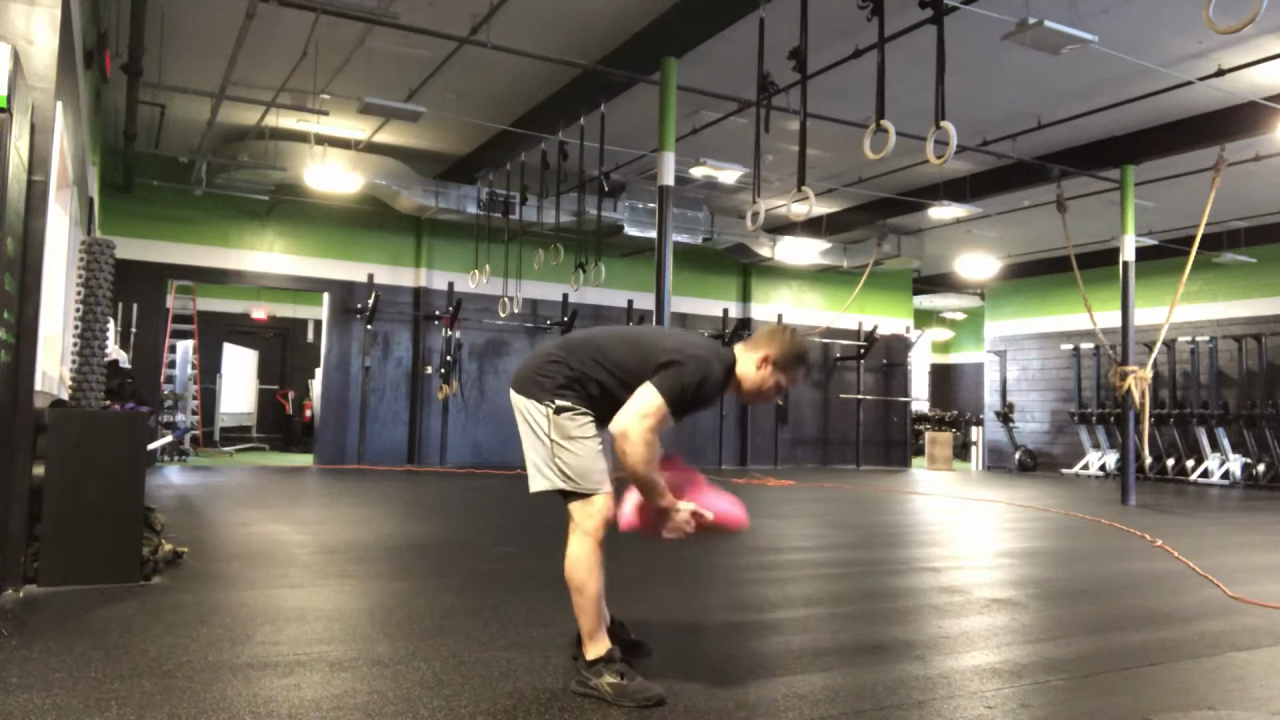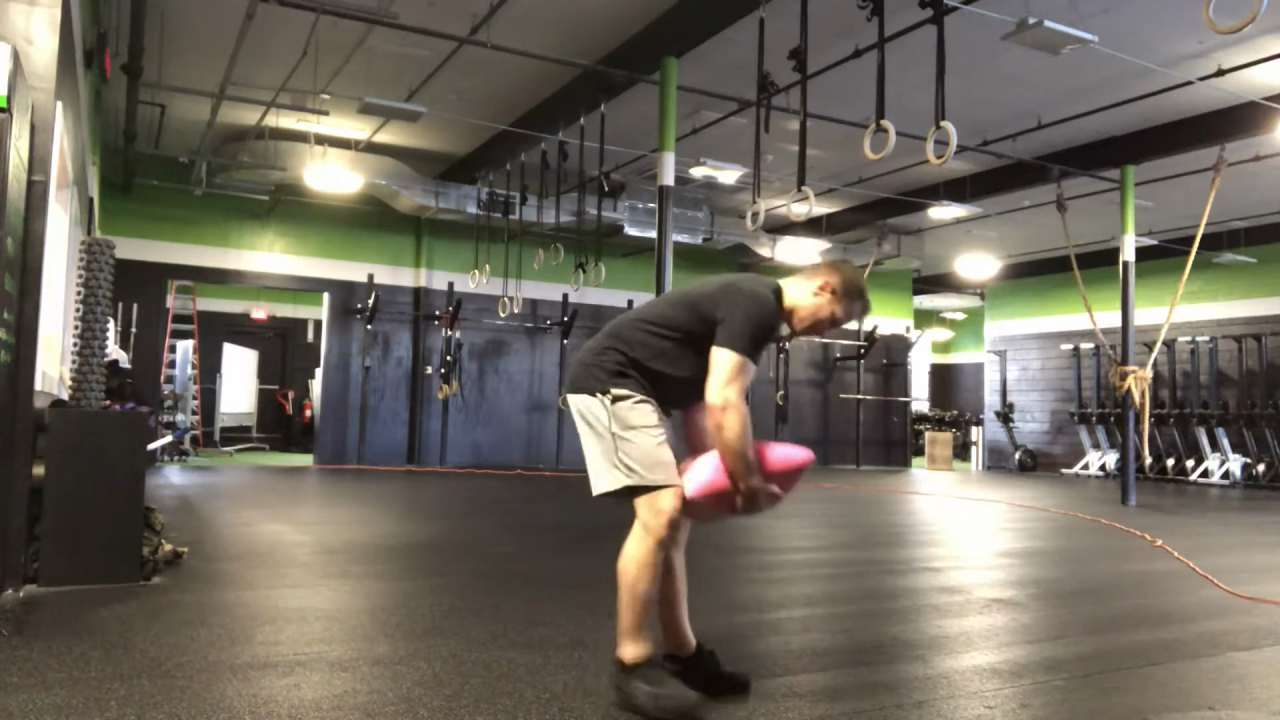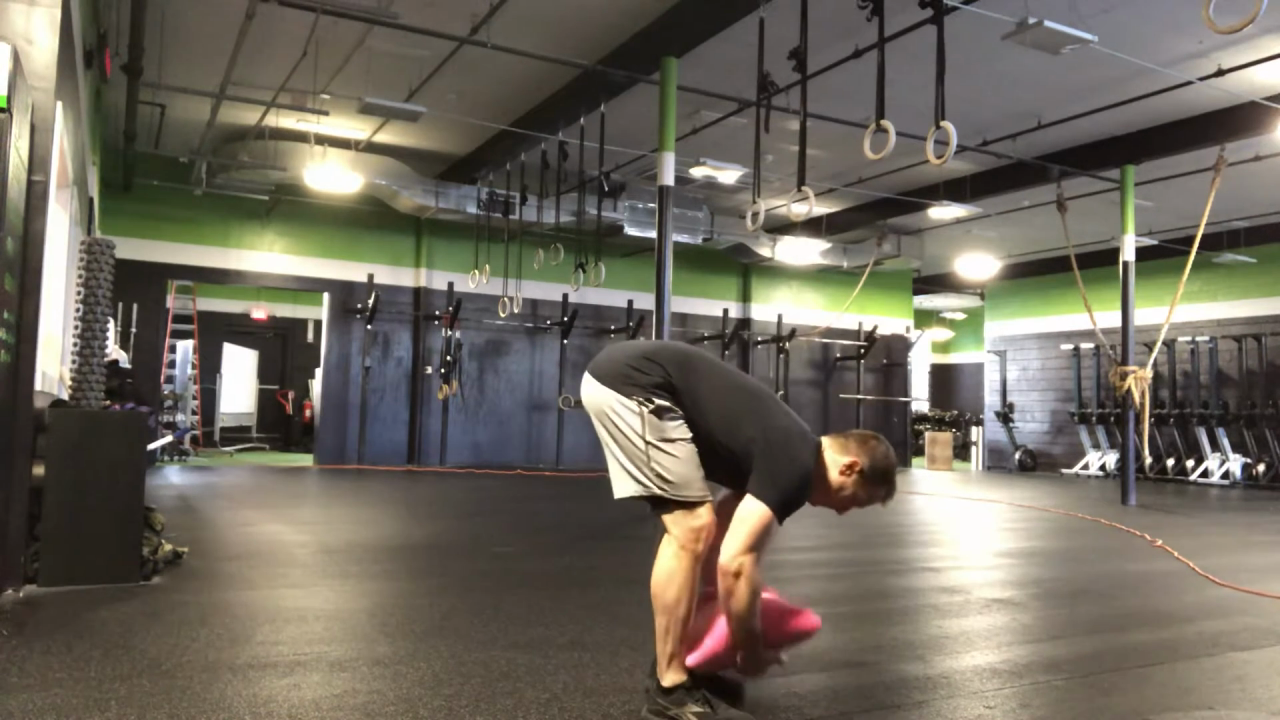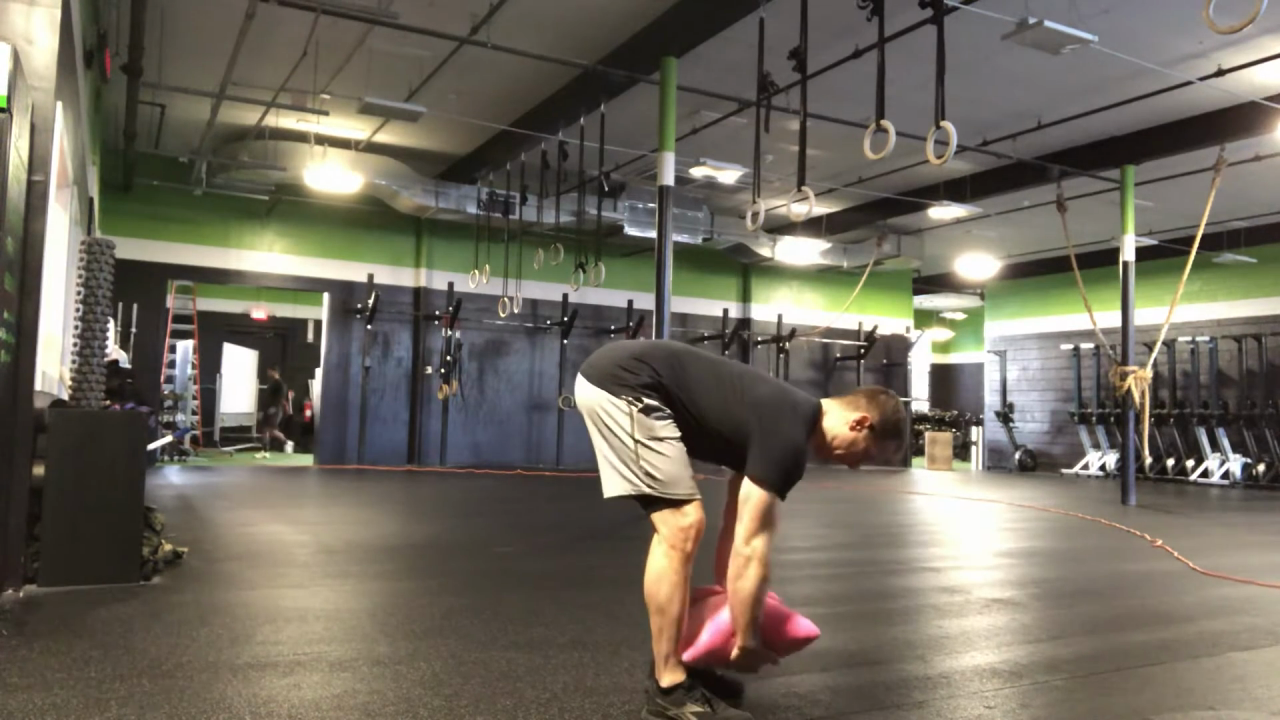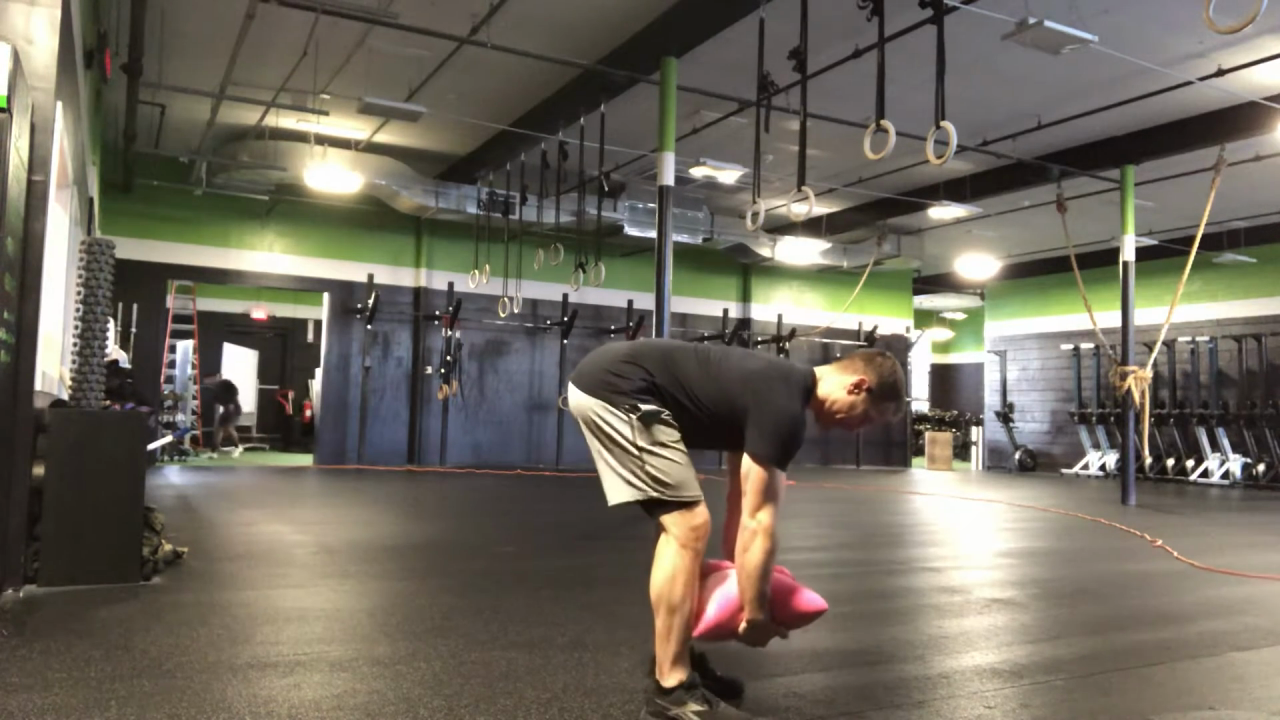
dt=1s
person 1, frame 1
left shoulder: (705, 362)
right shoulder: (703, 371)
left elbow: (643, 423)
right elbow: (628, 429)
left wrist: (659, 493)
right wrist: (666, 507)
left hip: (553, 387)
right hip: (551, 388)
left knee: (592, 513)
right knee: (592, 514)
left ankle: (598, 629)
right ankle: (596, 663)
person 1, frame 2
left shoulder: (750, 303)
right shoulder: (757, 306)
left elbow: (699, 400)
right elbow: (724, 401)
right wrist: (749, 483)
left hip: (621, 387)
right hip: (608, 382)
left knee: (674, 516)
right knee: (660, 511)
left ankle: (684, 655)
right ankle: (633, 663)
person 1, frame 3
left shoulder: (784, 447)
right shoulder: (795, 467)
left elbow: (719, 535)
right elbow: (735, 562)
left wrist: (719, 616)
right wrist: (750, 652)
left hip: (617, 374)
right hip: (630, 383)
left knee: (688, 529)
right knee: (691, 531)
left ankle: (674, 661)
person 1, frame 4
left shoulder: (786, 416)
right shoulder: (788, 435)
left elbow: (737, 529)
right elbow: (750, 546)
left wrist: (722, 602)
right wrist: (747, 643)
left hip: (611, 377)
right hip: (621, 384)
left knee: (677, 528)
right knee: (681, 528)
left ankle: (674, 660)
person 1, frame 5
left shoulder: (778, 386)
right shoulder: (783, 407)
left elbow: (742, 506)
right elbow: (757, 521)
left wrist: (733, 574)
right wrist: (755, 615)
left hip: (603, 380)
right hip: (616, 390)
left knee: (679, 525)
right knee: (689, 529)
left ankle: (675, 657)
right ankle: (670, 689)
